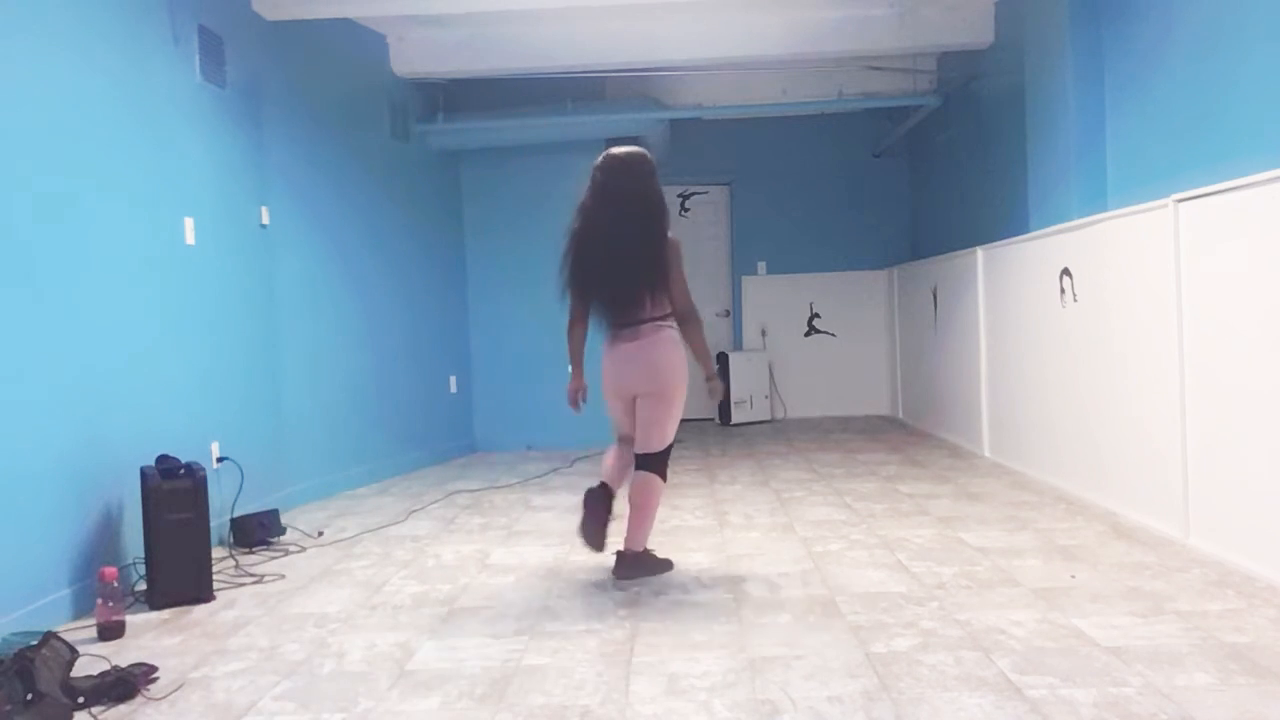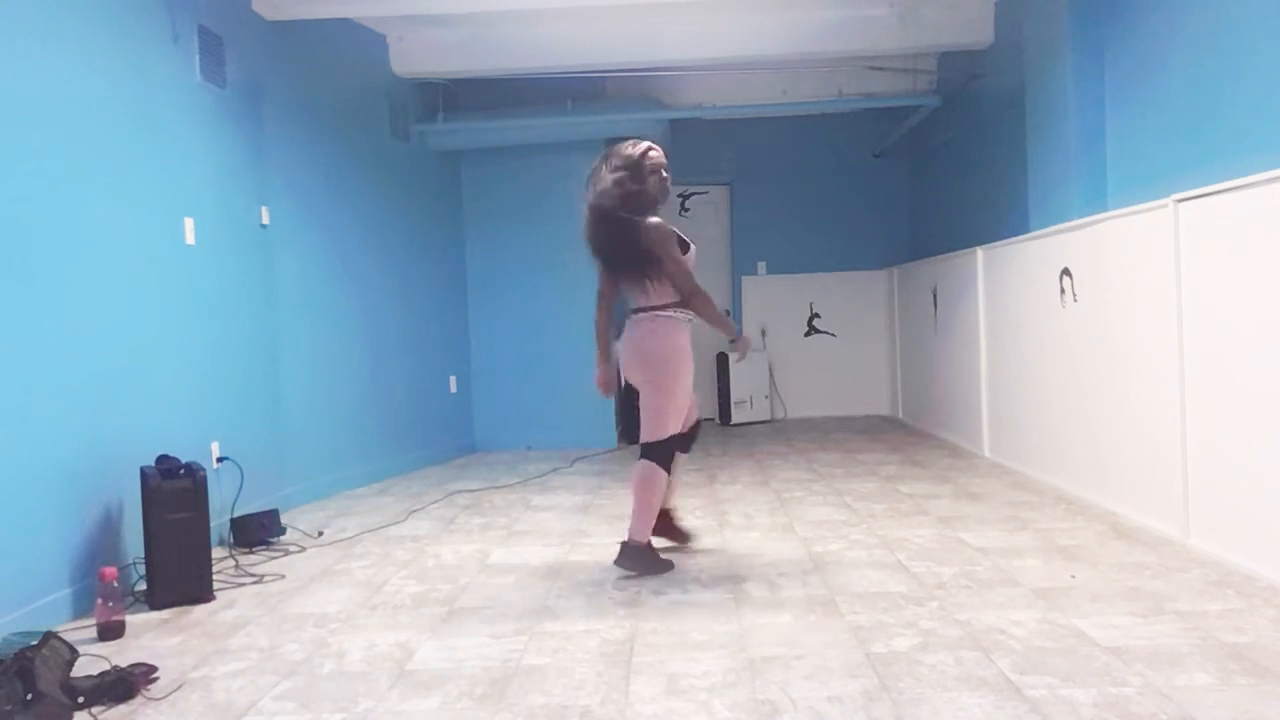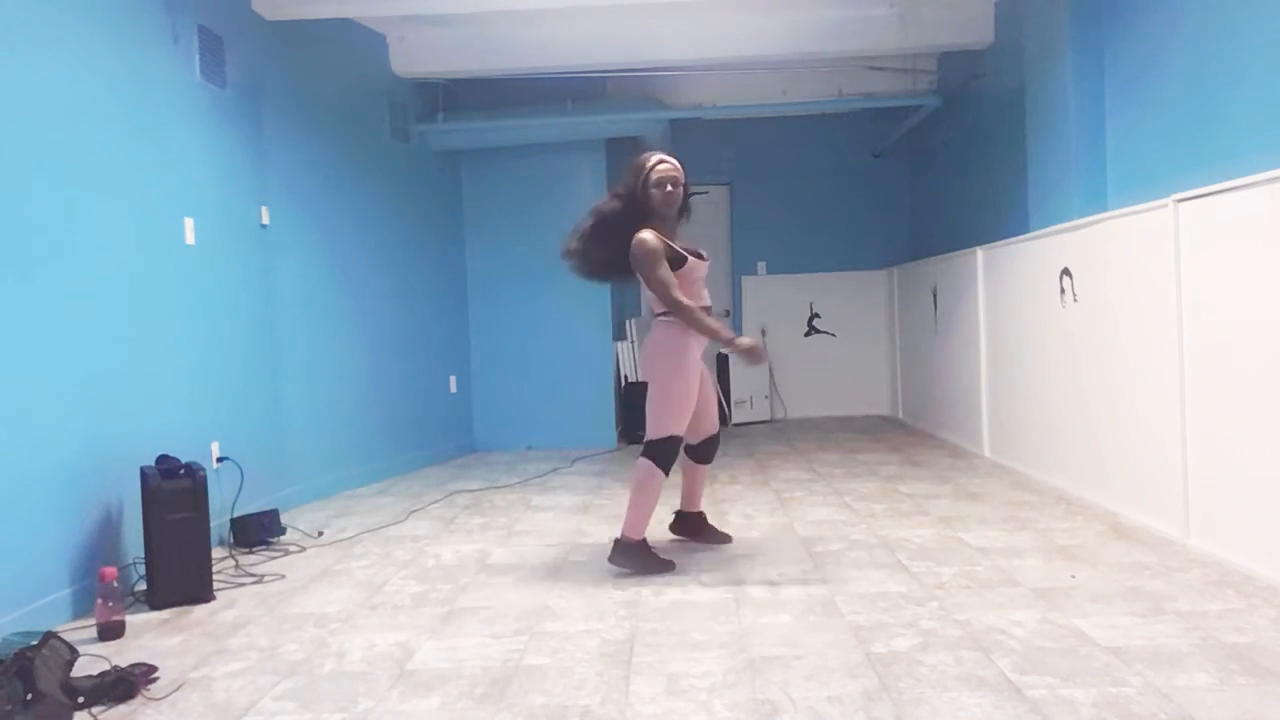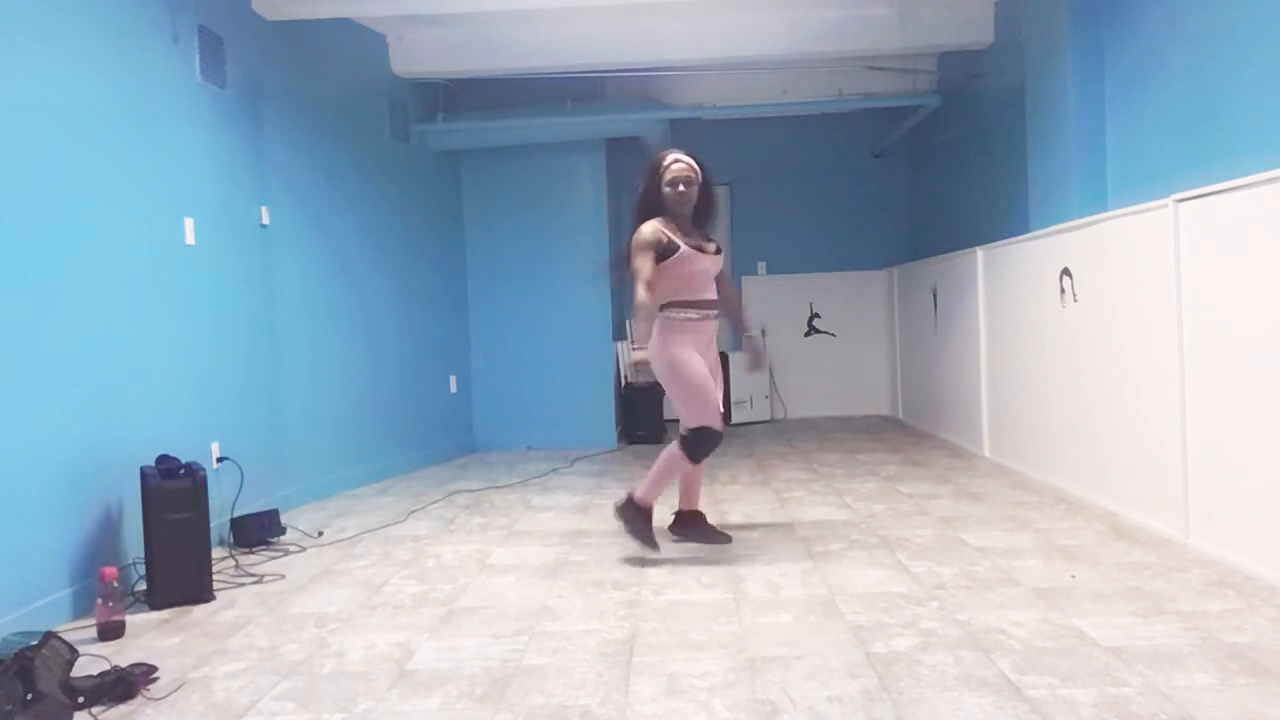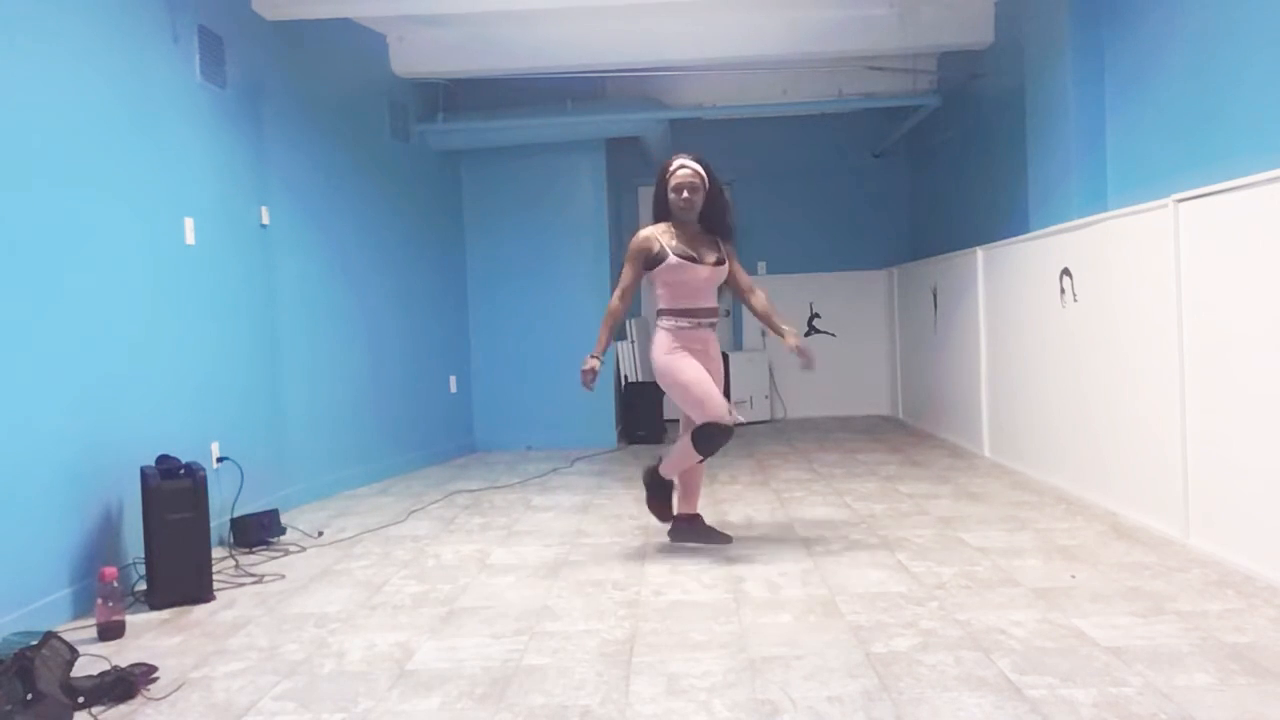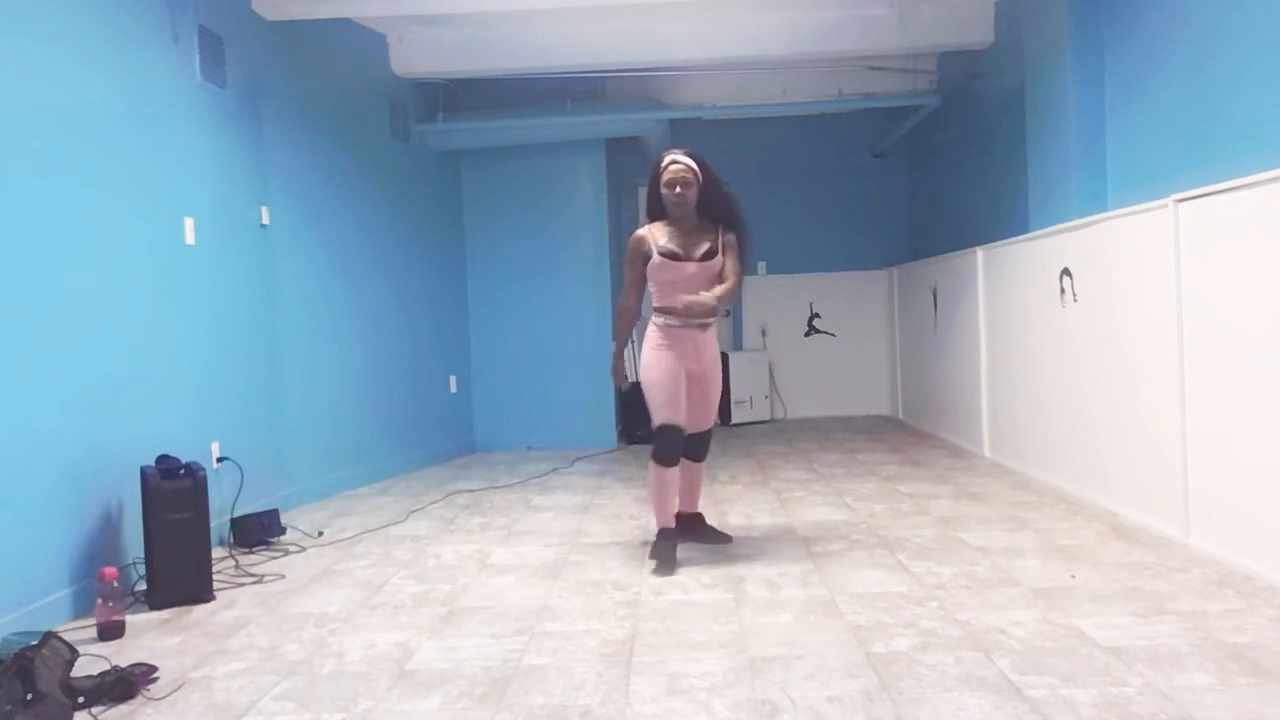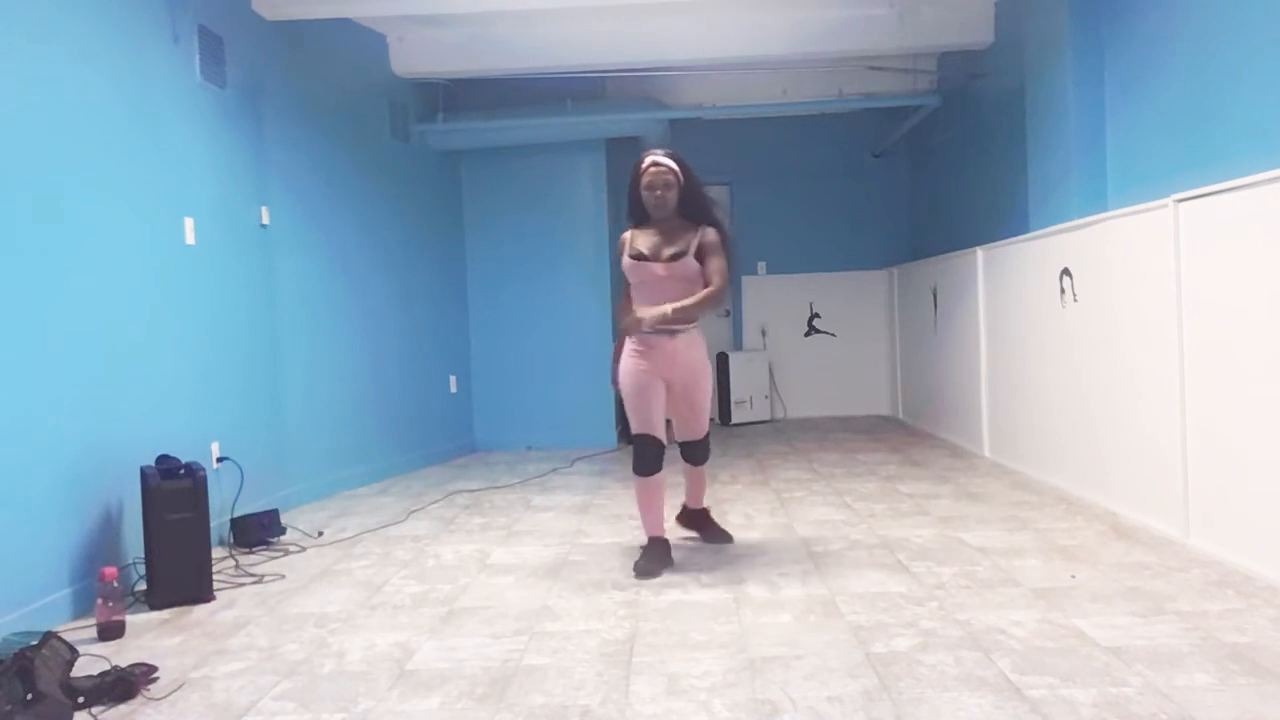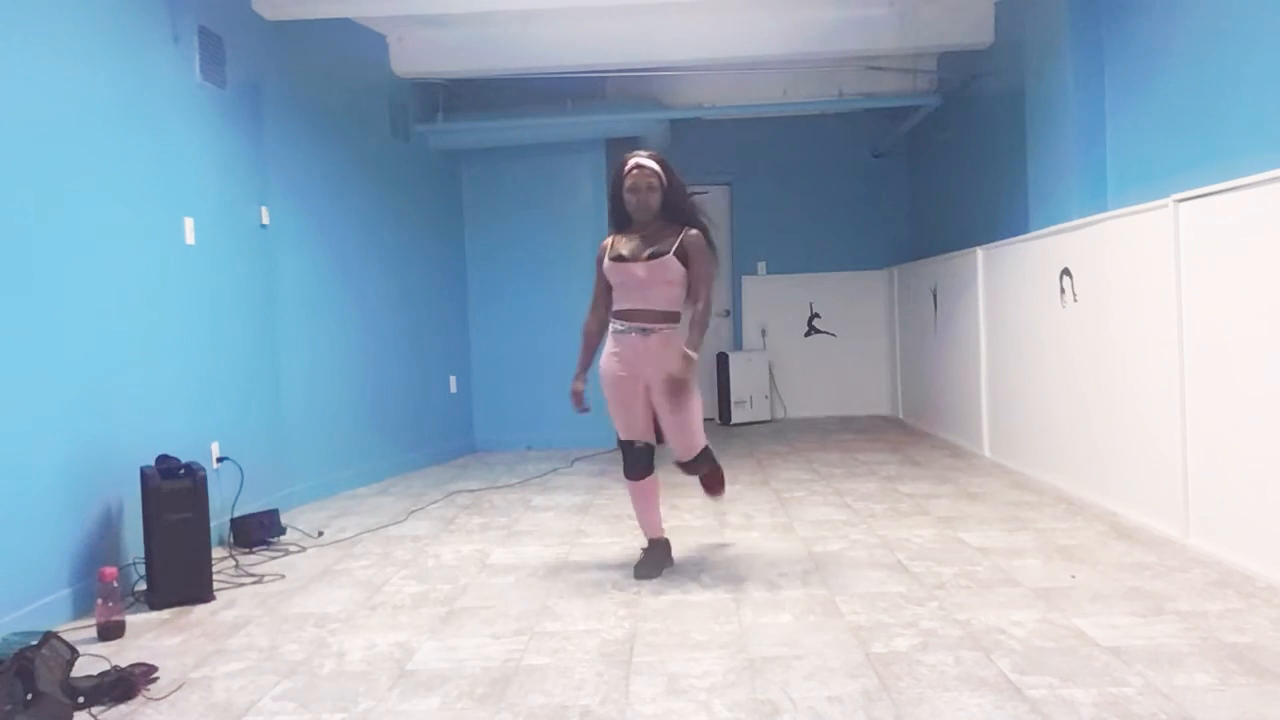
dt=0.2s
person 1, frame 1
left shoulder: (587, 242)
right shoulder: (661, 243)
left elbow: (578, 315)
right elbow: (684, 314)
left wrist: (575, 372)
right wrist: (710, 370)
left hip: (616, 359)
right hip: (659, 355)
left knee: (627, 440)
right knee: (653, 453)
left ankle: (603, 492)
right ankle: (633, 553)
person 1, frame 2
left shoulder: (614, 229)
right shoulder: (653, 228)
left elbow: (605, 302)
right elbow: (689, 291)
left wrist: (605, 360)
right wrist: (733, 333)
left hip: (635, 342)
right hip: (663, 340)
left knee: (685, 425)
right knee: (659, 441)
left ankle: (659, 512)
right ankle: (636, 545)
person 1, frame 3
left shoulder: (668, 239)
right shoulder: (646, 242)
right elbow: (677, 303)
right wrist: (733, 340)
left hip: (689, 349)
right hip: (674, 347)
left knee: (706, 436)
right knee: (663, 442)
left ankle: (690, 517)
right ankle: (629, 542)
person 1, frame 4
left shoulder: (705, 234)
right shoulder: (650, 233)
left elbow: (719, 289)
right elbow: (642, 290)
left wrist: (749, 338)
right wrist: (640, 344)
left hip: (704, 340)
right hip: (674, 340)
left knee: (701, 428)
right knee: (704, 431)
left ankle: (688, 516)
right ankle: (639, 504)
person 1, frame 5
left shoulder: (719, 243)
right shoulder: (649, 240)
left elbow: (749, 292)
right elbow: (621, 297)
left wrist: (786, 332)
right wrist: (597, 353)
left hip: (708, 346)
right hip: (672, 345)
left knee: (699, 432)
right knee: (719, 423)
left ankle: (686, 518)
right ankle: (661, 475)
person 1, frame 6
left shoulder: (722, 235)
right shoulder: (644, 238)
left elbow: (732, 283)
right elbow: (629, 301)
left wrist: (704, 298)
right wrist: (618, 353)
left hip: (705, 345)
right hip: (662, 344)
left knee: (699, 434)
right knee: (669, 434)
left ankle: (688, 518)
right ankle: (665, 533)
person 1, frame 7
left shoulder: (705, 236)
right shoulder: (629, 241)
left elbow: (717, 290)
left wrist: (662, 313)
right wrist: (616, 360)
left hip: (688, 349)
right hip: (640, 352)
left knee: (696, 439)
right knee: (646, 444)
left ankle: (695, 511)
right ankle: (655, 542)
person 1, frame 8
left shoulder: (689, 239)
right shoulder: (610, 246)
left elbow: (702, 303)
right elbow: (596, 313)
left wrist: (688, 357)
right wrist: (581, 373)
left hip: (669, 353)
right hip: (619, 354)
left knee: (687, 450)
right knee: (635, 450)
left ankle: (705, 461)
right ankle: (656, 543)
